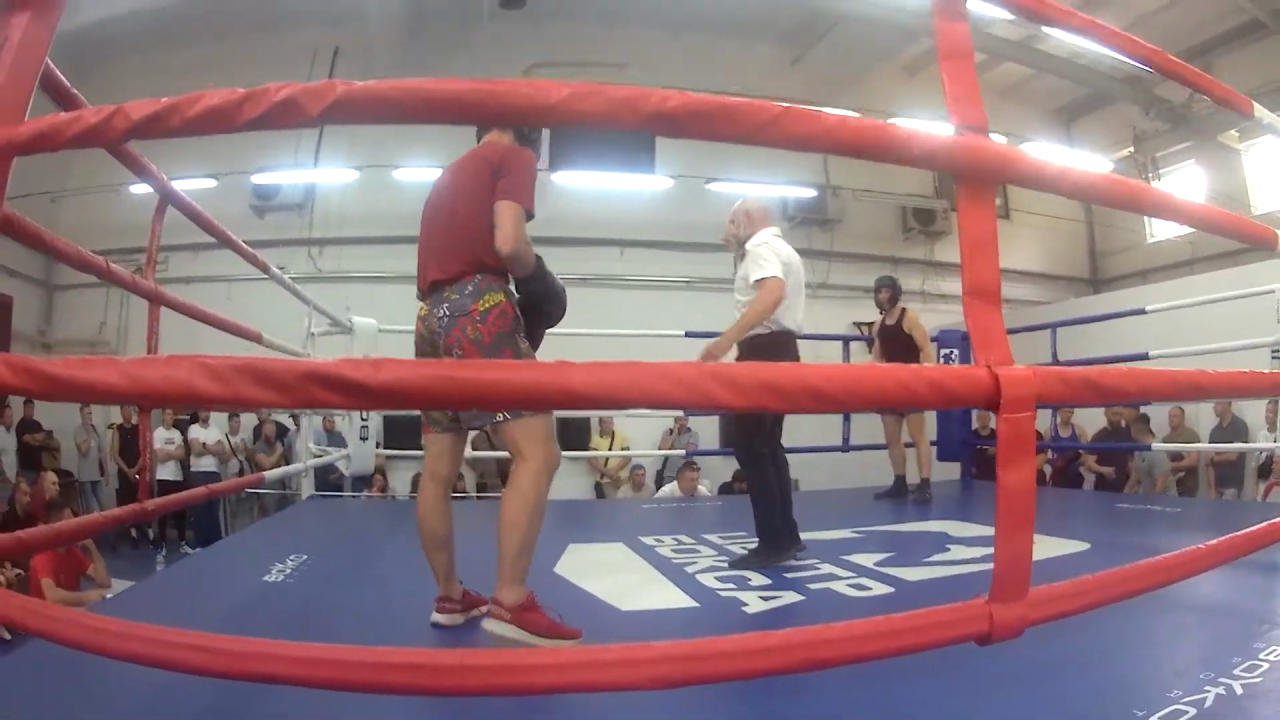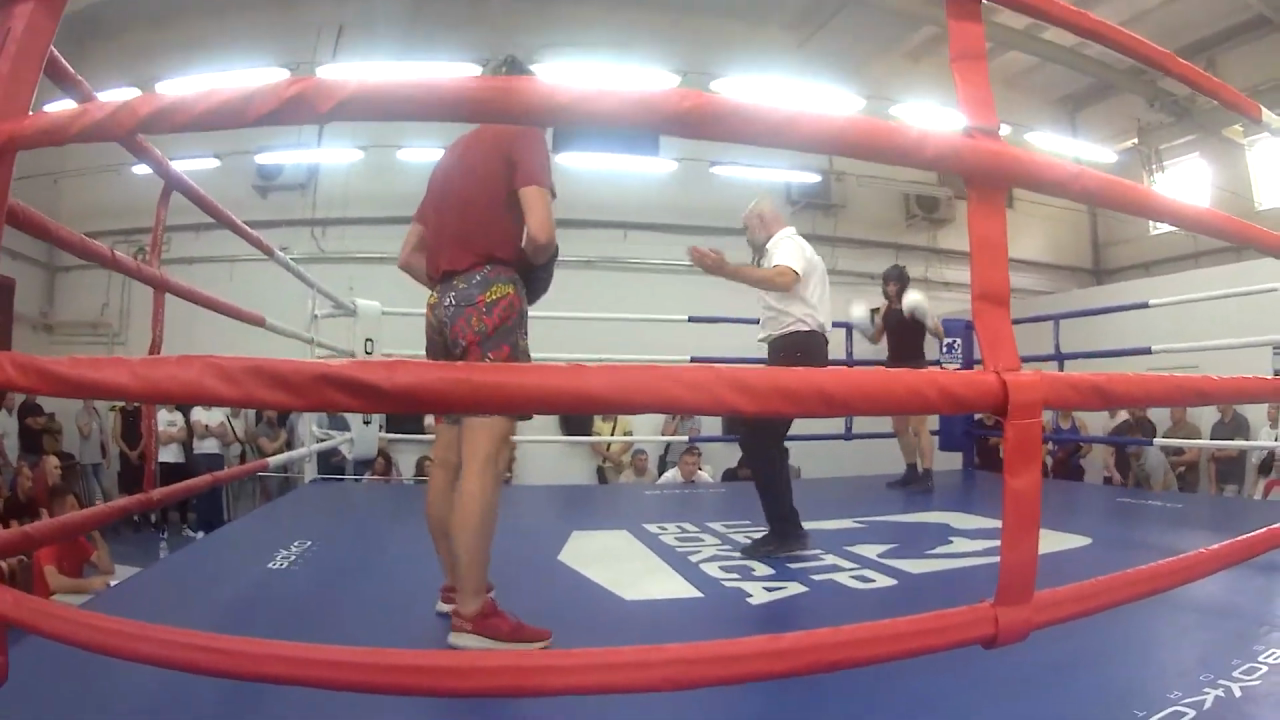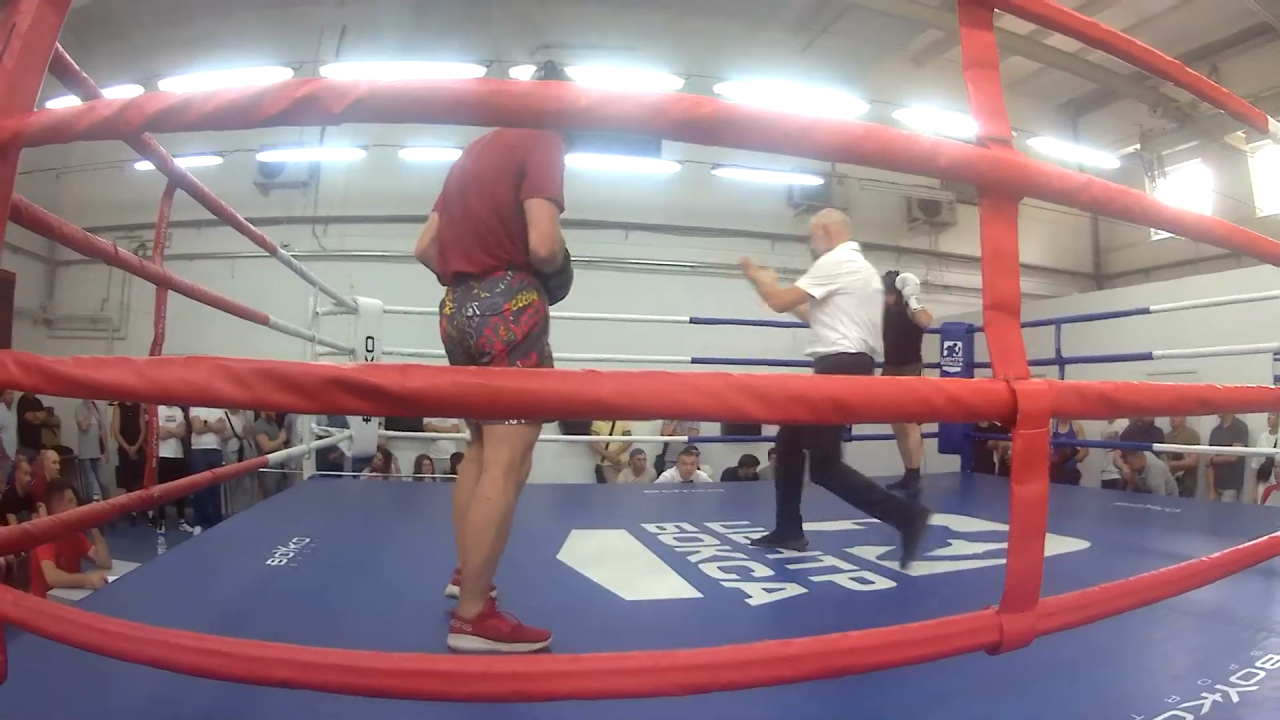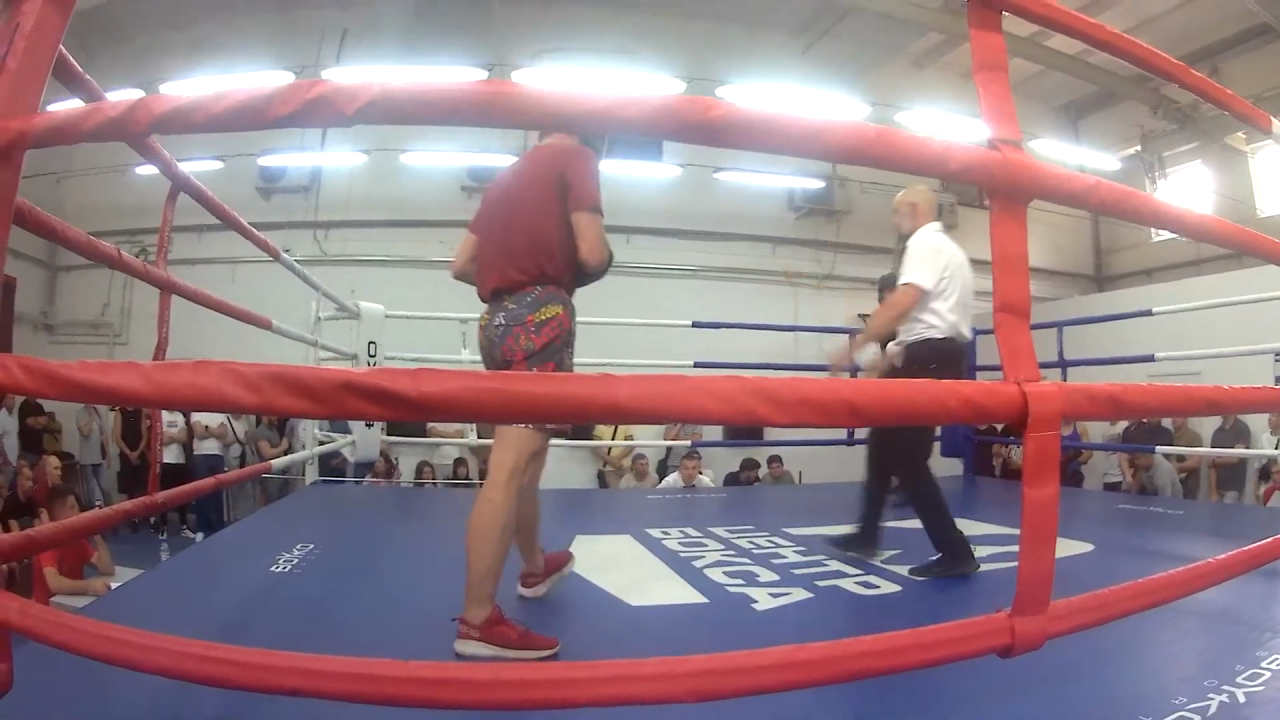
dt=0.3s
person 1, frame 1
left shoulder: (449, 174)
right shoulder: (514, 155)
right elbow: (507, 243)
right wrist: (535, 279)
left hip: (432, 316)
right hip: (480, 308)
left knee: (438, 471)
right knee: (537, 454)
left ankle: (449, 595)
right ankle: (511, 601)
person 1, frame 2
left shoulder: (452, 153)
right shoulder: (525, 136)
left elbow: (408, 255)
right elbow: (541, 234)
right wrist: (536, 263)
left hip: (442, 303)
right hip: (490, 300)
left knee: (448, 459)
right knee: (483, 461)
left ankle: (455, 586)
right ankle: (472, 614)
person 1, frame 3
left shoulder: (473, 151)
right shoulder: (542, 141)
left elbow: (425, 247)
right elbow: (544, 246)
right wrist: (554, 272)
left hip: (457, 306)
right hip: (510, 304)
left knee: (481, 450)
right knee: (506, 465)
left ankle: (466, 574)
right ankle: (473, 615)
person 1, frame 4
left shoulder: (508, 174)
right shoulder: (576, 159)
left elbow: (461, 265)
right elbow: (593, 256)
right wrist: (600, 253)
left hip: (495, 320)
right hip: (540, 318)
left knee: (523, 457)
right knee: (509, 472)
left ankle: (536, 565)
right ankle: (478, 621)
person 2, frame 1
left shoulder: (761, 245)
right shoulder: (782, 249)
left elbow: (771, 294)
left wrist: (727, 338)
right wrist: (737, 248)
left hip: (763, 350)
right hip: (781, 350)
left knee: (752, 448)
right knee: (768, 447)
left ankle: (773, 542)
right ankle: (785, 537)
person 2, frame 2
left shoulder: (785, 244)
right shoulder: (792, 249)
left elbow: (780, 279)
left wrist: (727, 270)
right wrist: (745, 264)
left hip: (797, 352)
right hip: (798, 352)
left knee: (755, 438)
right knee: (766, 439)
left ankle: (785, 526)
right ankle: (786, 528)
person 2, frame 3
left shoulder: (836, 263)
right shoulder: (862, 269)
left elbow: (782, 301)
left wrist: (756, 276)
right wrist: (775, 283)
left hip: (841, 371)
right hip: (848, 367)
left knee: (824, 465)
right knee: (789, 442)
left ankle: (907, 516)
right ankle: (788, 530)
person 2, frame 4
left shoulder: (924, 246)
right shoulder: (945, 248)
left elbow: (899, 305)
left wrist: (855, 345)
right wrist: (896, 352)
left hip: (931, 359)
right hip: (942, 357)
left knee: (907, 459)
right knee: (883, 443)
left ankle: (956, 555)
right ankle: (867, 533)
person 3, frame 1
left shoulder: (909, 317)
right shoulder: (879, 324)
left elbow: (925, 348)
left knee: (917, 435)
right knee: (892, 438)
left ankle: (924, 486)
right ankle: (900, 484)
person 3, frame 2
left shoulder: (916, 305)
right shoulder: (885, 309)
left elbow: (938, 333)
right elbow: (875, 337)
left wrist: (926, 316)
left hip: (915, 368)
right hip: (893, 369)
left knee: (918, 425)
right knee: (899, 427)
left ankle: (926, 476)
right ankle: (912, 472)
person 3, frame 3
left shoulder: (911, 309)
right shoulder: (883, 310)
left elbow: (926, 322)
left wrist: (912, 298)
left hip: (910, 370)
right hip: (890, 370)
left knee: (908, 423)
right knee: (898, 428)
left ankle: (914, 476)
right ankle: (909, 475)
person 3, frame 4
left shoulder: (911, 315)
right shoulder: (877, 315)
left elbow: (926, 343)
right elbow: (872, 339)
right wrist: (871, 350)
left hip: (909, 377)
right hip: (886, 377)
left knee: (904, 433)
right knee: (889, 433)
left ankle: (909, 485)
right ankle: (909, 476)
